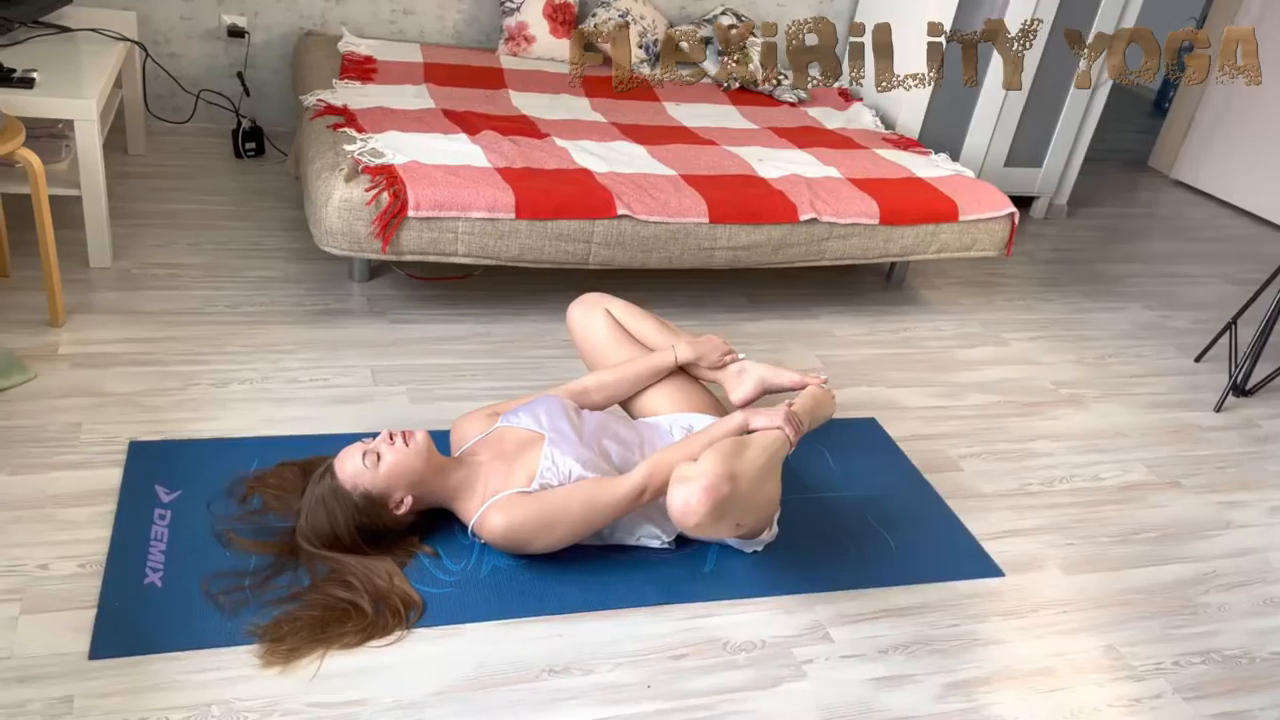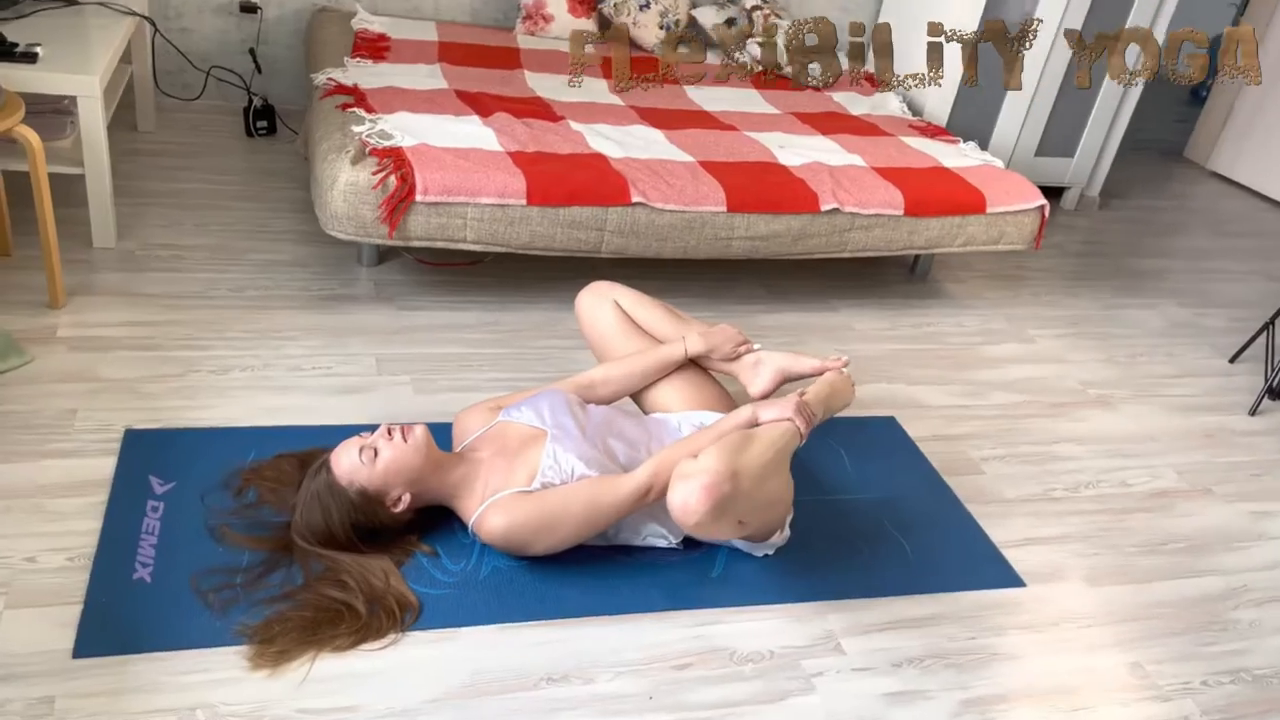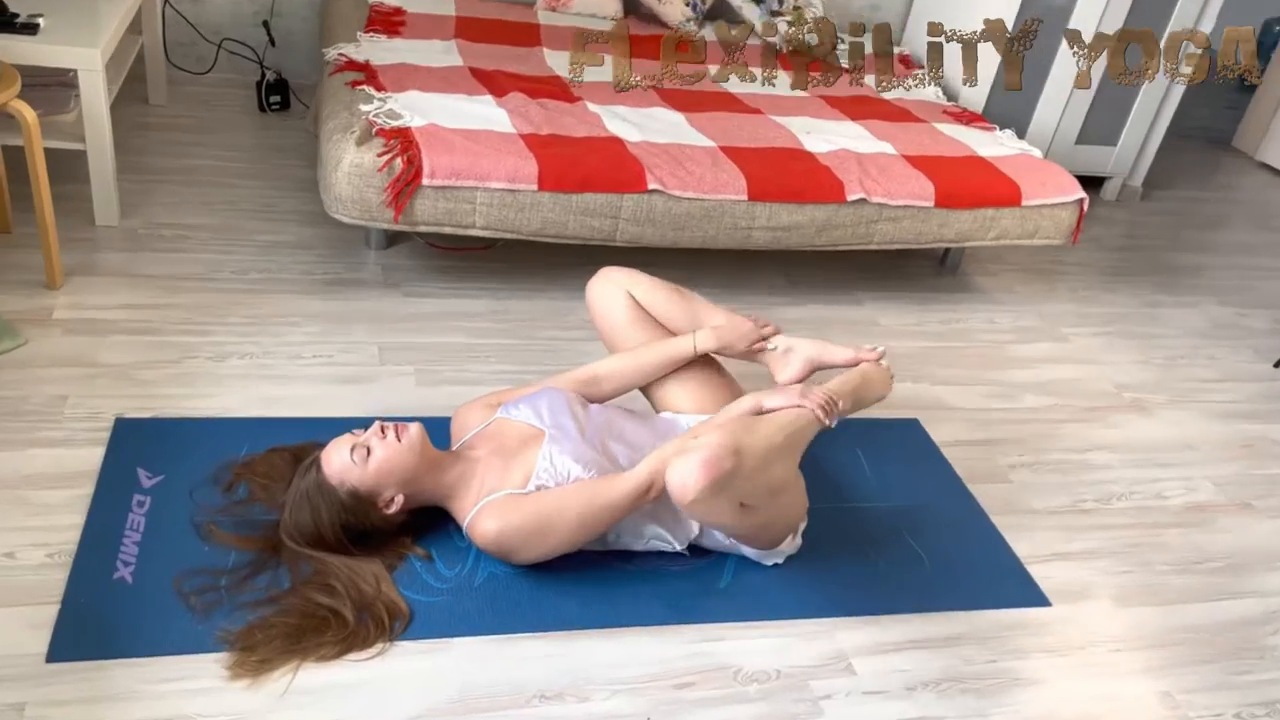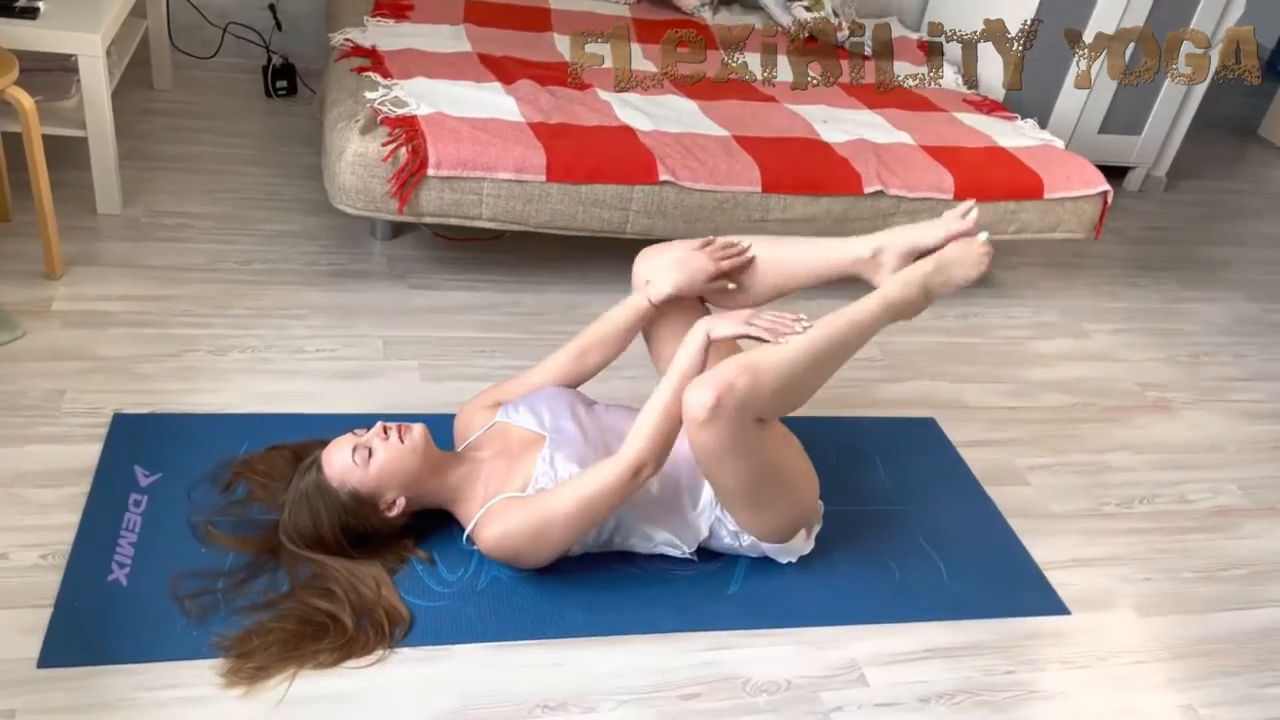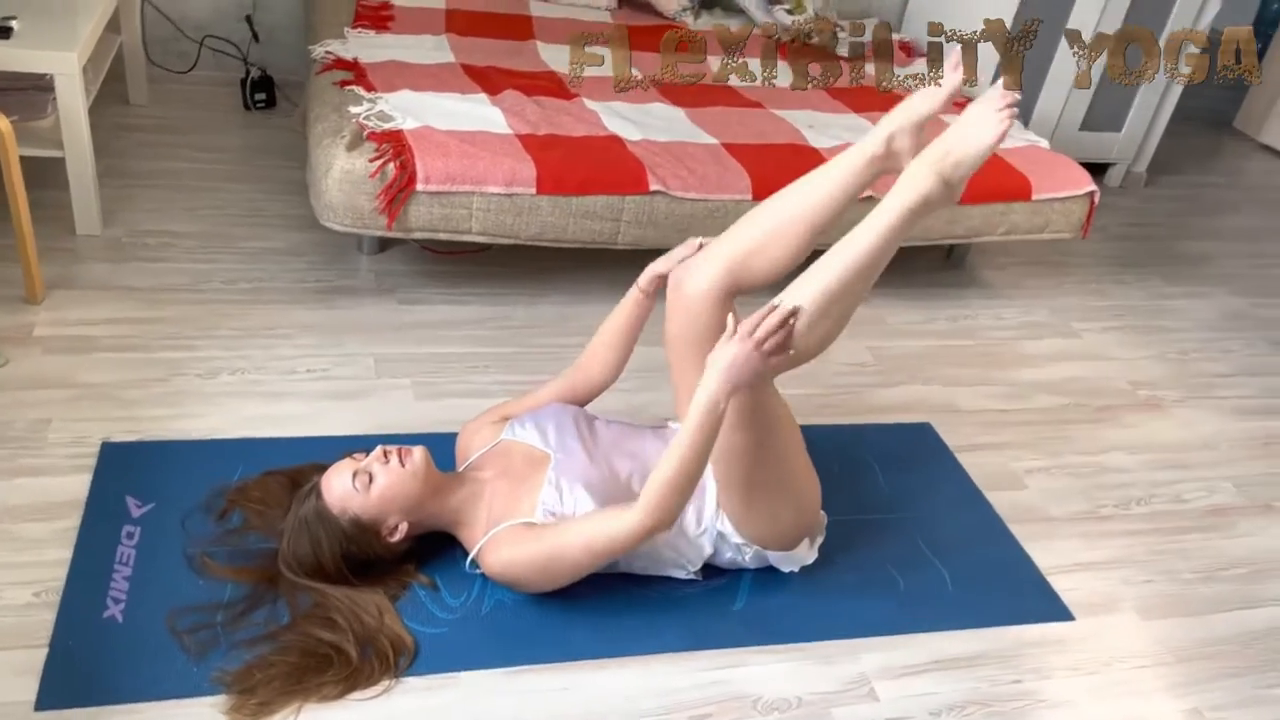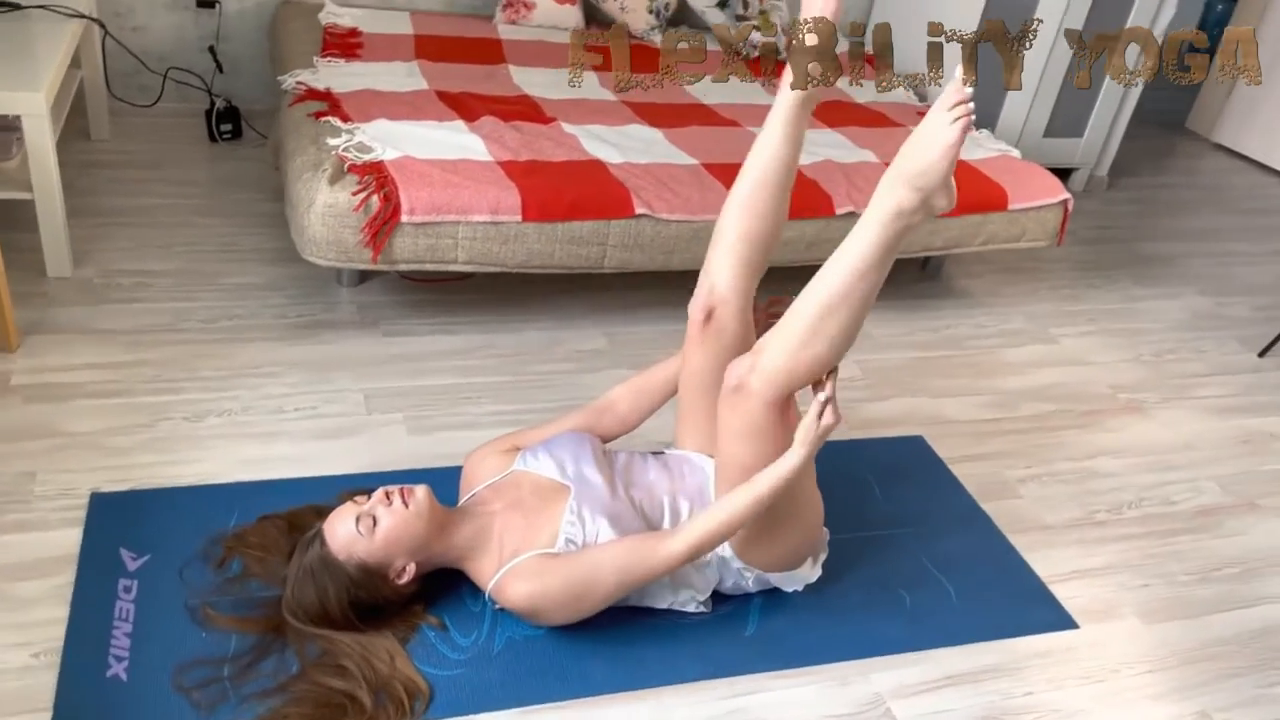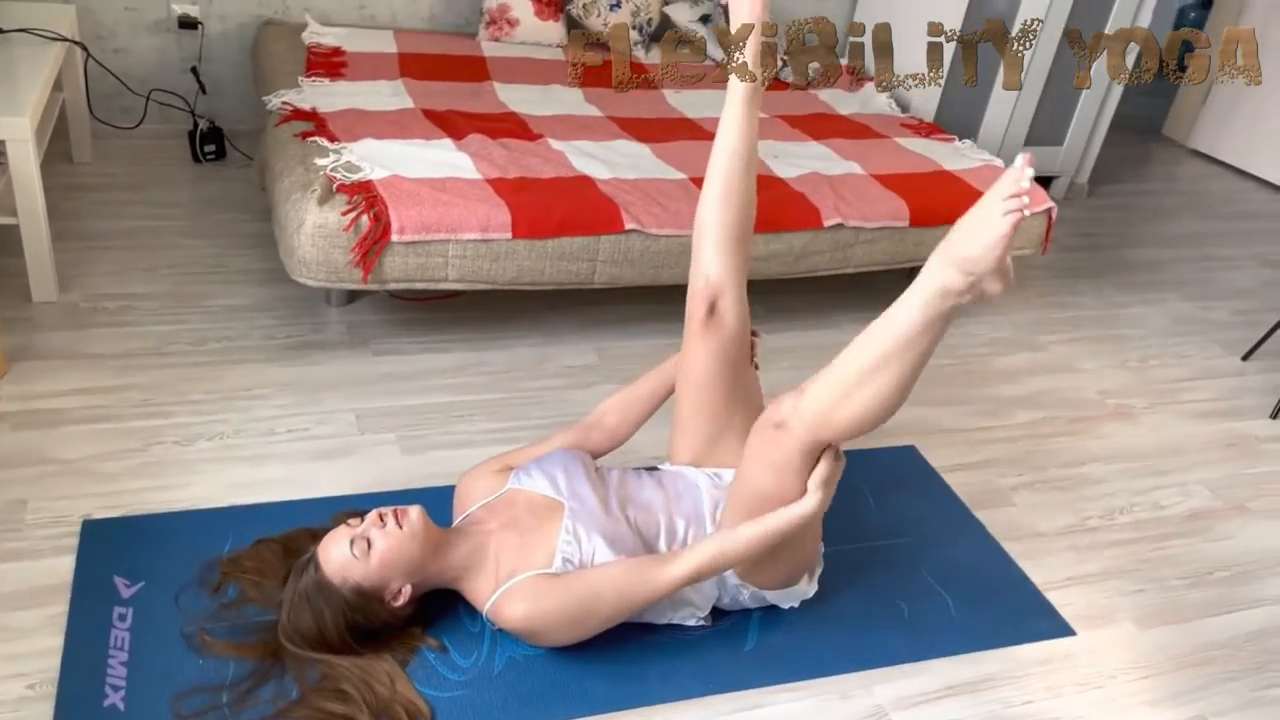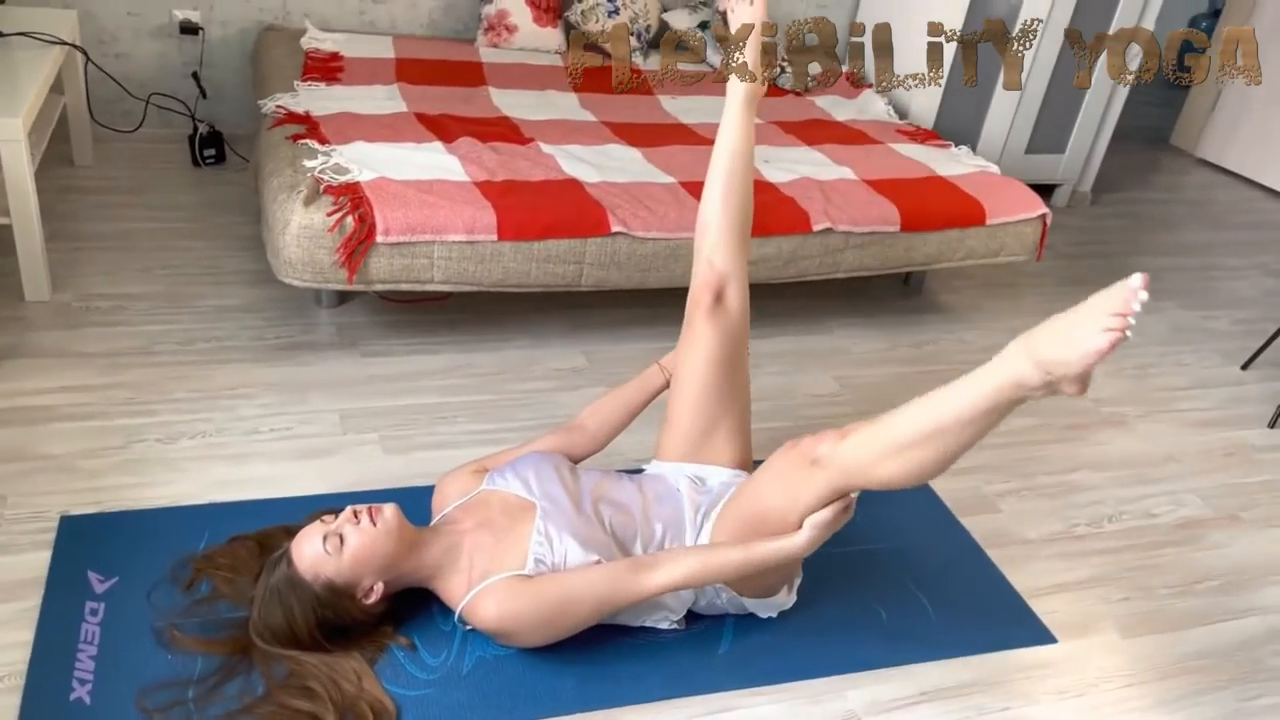
dt=0.3s
person 1, frame 1
left shoulder: (471, 429)
right shoulder: (501, 519)
left elbow: (578, 395)
right elbow: (640, 484)
left wrist: (680, 352)
right wrist: (734, 422)
left hip: (687, 434)
right hip: (712, 486)
left knee: (589, 310)
right knee: (700, 493)
left ankle: (736, 377)
right ankle: (800, 413)
person 1, frame 2
left shoulder: (473, 425)
right shoulder: (501, 519)
left elbow: (589, 388)
right elbow: (643, 484)
left wrist: (692, 345)
right wrist: (745, 417)
left hip: (702, 433)
left knee: (599, 298)
right knee: (699, 493)
left ankle: (756, 368)
right ankle: (814, 403)
person 1, frame 3
left shoulder: (472, 420)
right shoulder: (497, 523)
left elbow: (592, 383)
right elbow: (644, 484)
left wrist: (705, 340)
right wrist: (748, 406)
left hip: (719, 435)
right hip: (754, 515)
left knee: (611, 285)
right knee: (702, 471)
left ankle: (786, 356)
right ankle: (842, 394)
person 1, frame 4
left shoulder: (474, 423)
right shoulder: (497, 529)
left elbow: (581, 359)
right elbow: (632, 467)
left wrist: (661, 296)
right wrist: (694, 347)
left hip: (719, 455)
right hip: (761, 520)
left knee: (662, 263)
right knee: (713, 394)
left ankle: (884, 255)
right ankle: (901, 292)
person 1, frame 5
left shoulder: (479, 439)
right shoulder: (507, 552)
left elbow: (588, 375)
right elbow: (652, 514)
left wrist: (648, 283)
right wrist: (719, 383)
left hip: (706, 447)
right hip: (760, 528)
left knee: (703, 275)
right knee: (741, 357)
left ankle: (891, 143)
right ankle: (923, 186)
person 1, frame 6
left shoulder: (484, 470)
right shoulder: (519, 587)
left elbow: (607, 414)
right elbow: (671, 552)
left wrist: (704, 351)
right wrist: (789, 472)
left hip: (701, 475)
right hip: (758, 544)
left knee: (718, 308)
right knee: (754, 379)
left ankle: (799, 82)
right ankle: (900, 193)
person 1, frame 7
left shoulder: (479, 489)
right shoulder: (519, 606)
left elbow: (593, 430)
right elbow: (672, 574)
left wrist: (694, 359)
right wrist: (797, 515)
left hip: (703, 487)
right hip: (756, 558)
left knee: (713, 303)
right knee: (797, 418)
right ankle: (954, 269)
person 1, frame 8
left shoulder: (457, 490)
right shoulder: (494, 605)
left elbow: (571, 436)
right elbow: (648, 580)
left wrist: (671, 367)
right wrist: (788, 547)
left hip: (684, 488)
right hip: (725, 555)
left knee: (715, 292)
right knee: (823, 455)
right ankle: (1031, 363)
